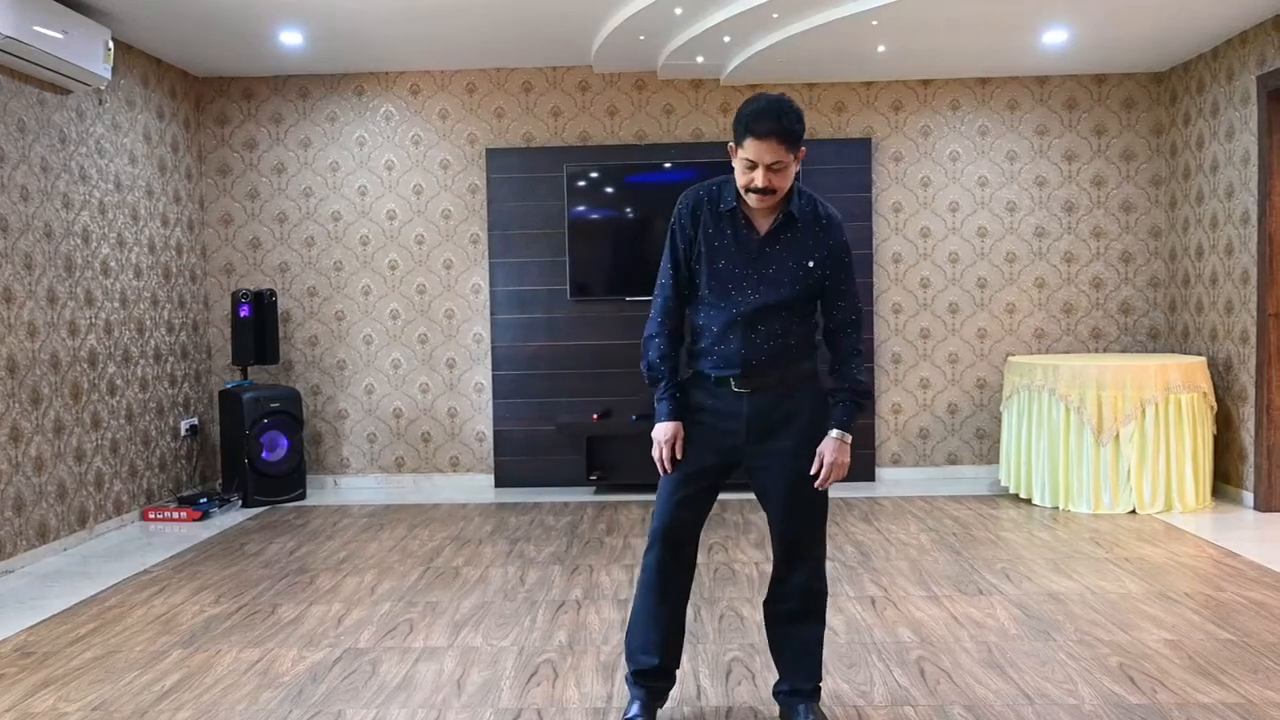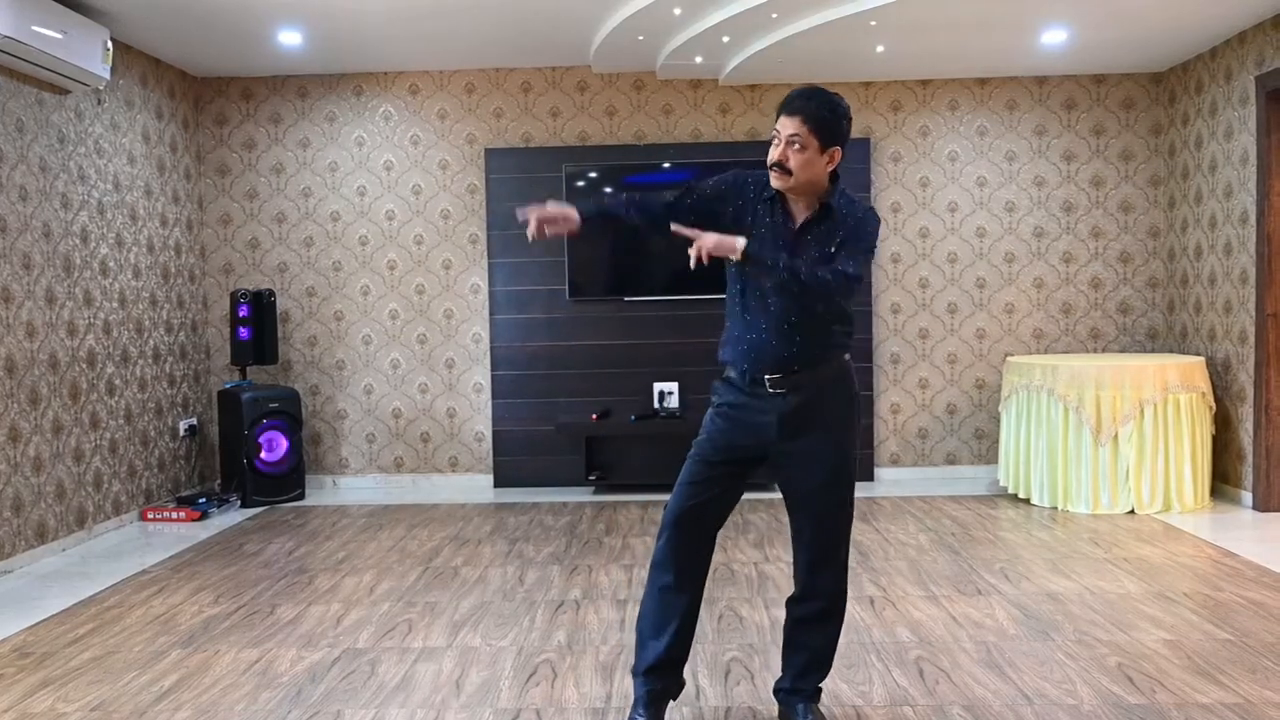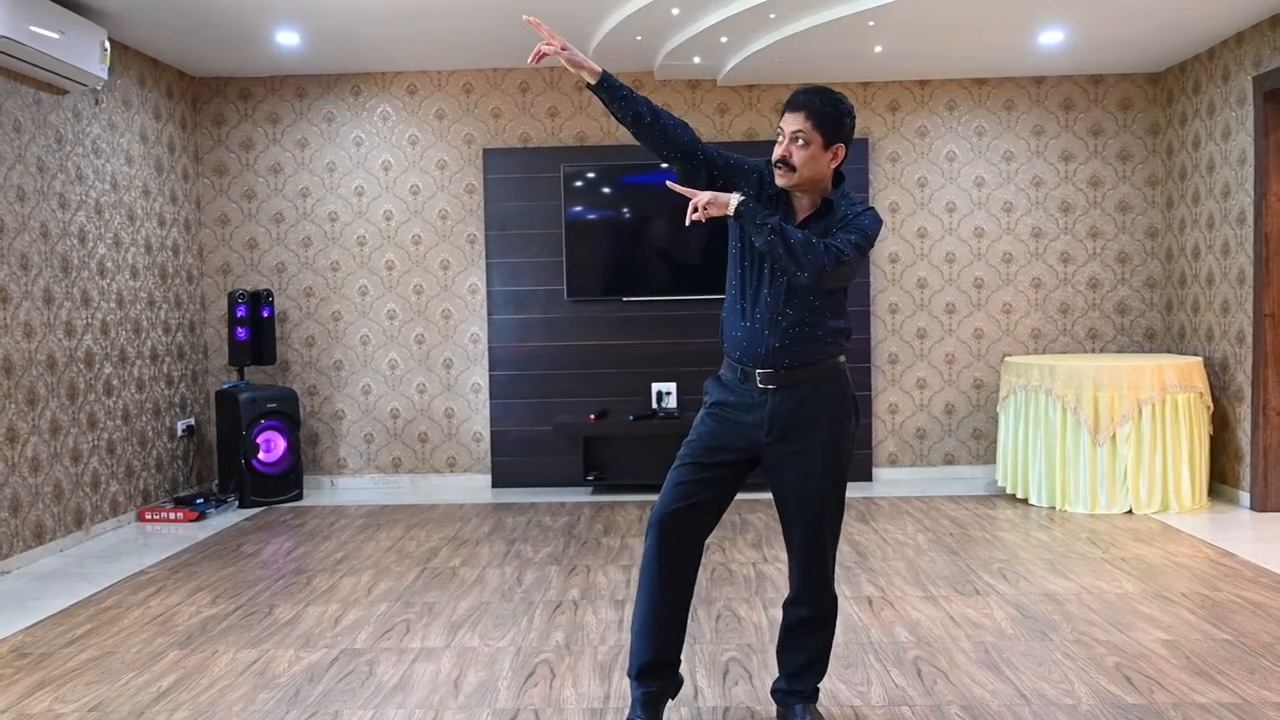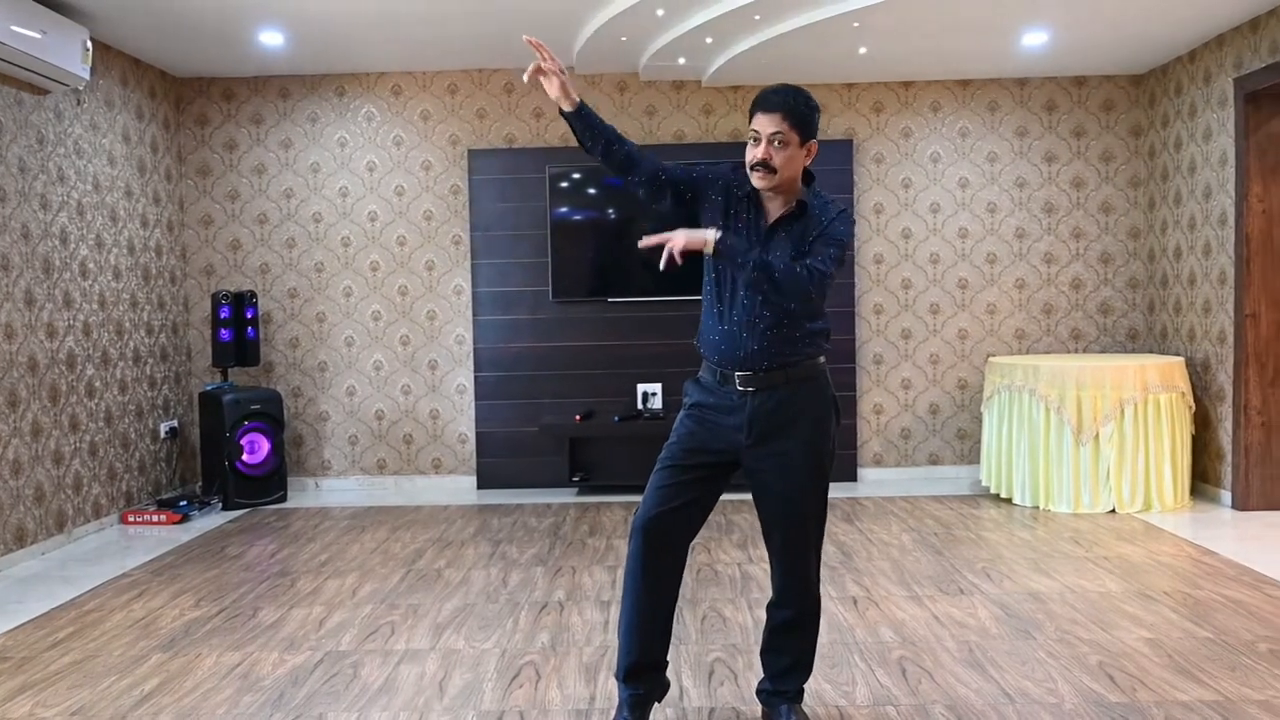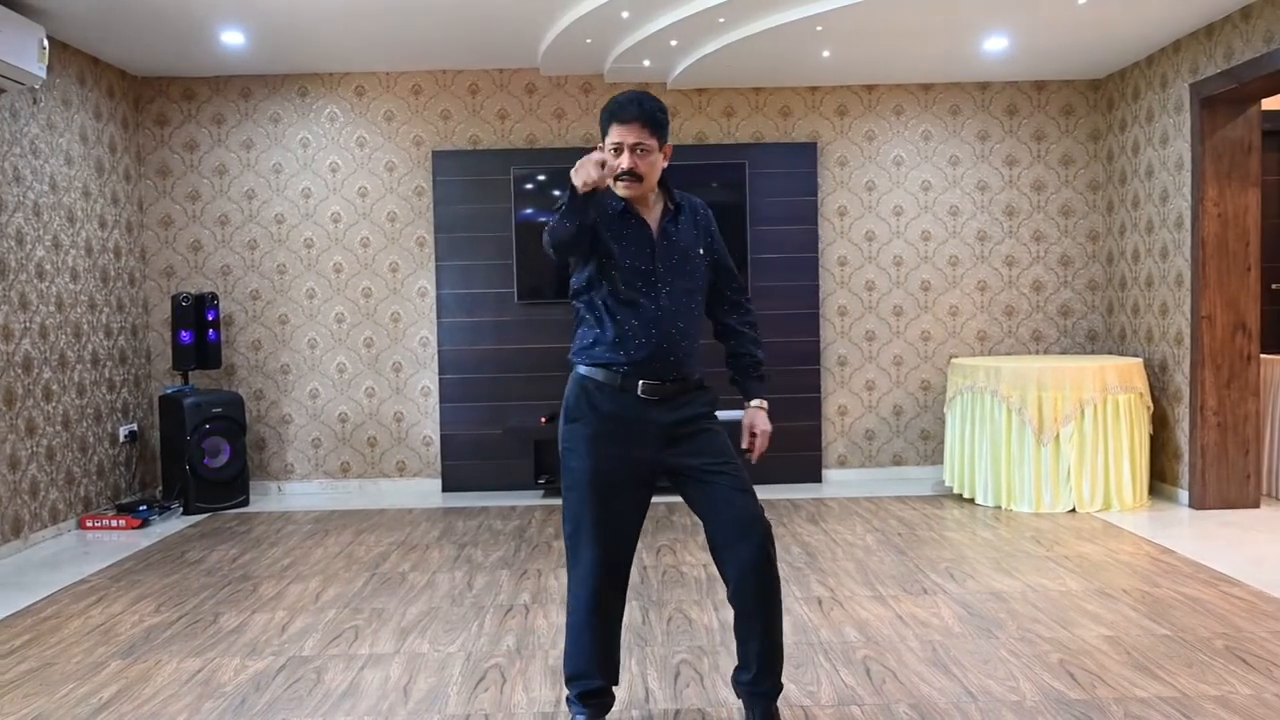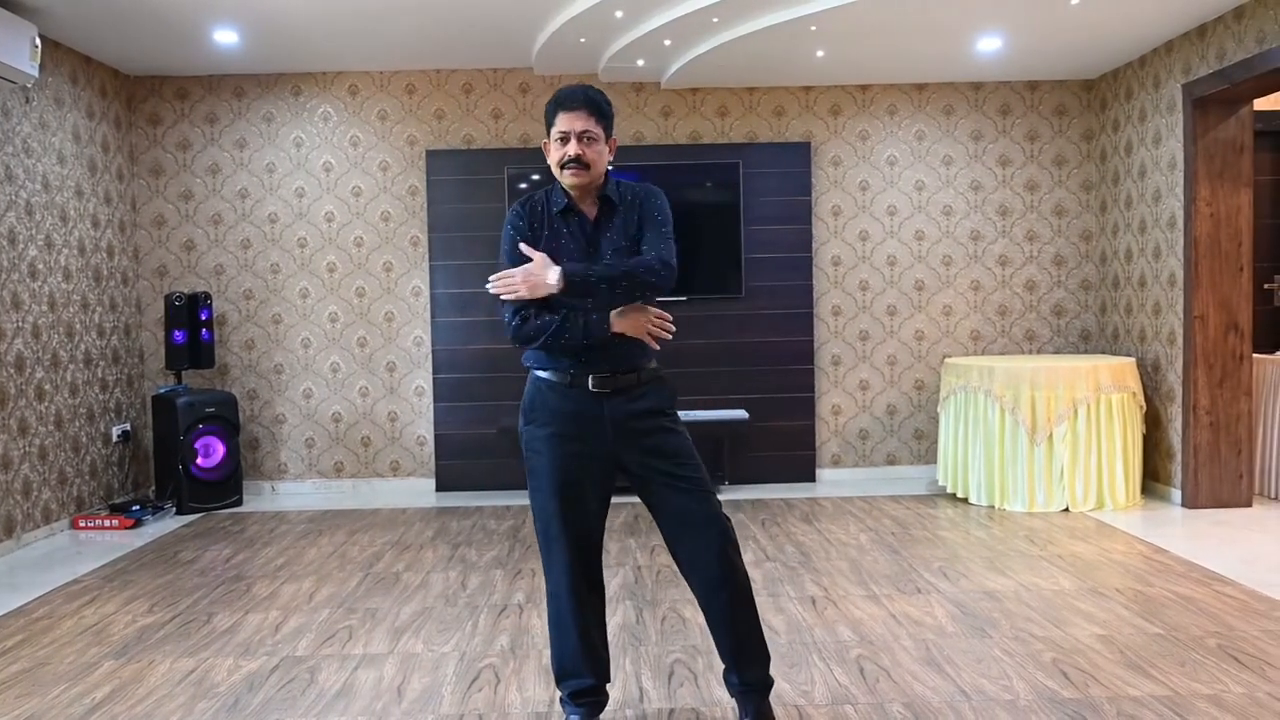
dt=0.7s
person 1, frame 1
left shoulder: (822, 226)
right shoulder: (696, 210)
left elbow: (844, 330)
right elbow: (667, 311)
left wrist: (840, 426)
right wrist: (667, 407)
left hip: (790, 401)
right hip: (707, 398)
left knee: (800, 550)
right knee: (669, 537)
person 1, frame 2
left shoulder: (856, 221)
right shoulder: (743, 194)
left elbow: (833, 282)
right elbow: (658, 207)
left wrist: (743, 248)
right wrist: (581, 216)
left hip: (818, 402)
right hip: (741, 396)
left knee: (822, 553)
right knee: (683, 527)
person 1, frame 3
left shoulder: (858, 221)
right shoulder: (751, 182)
left elbow: (813, 264)
right elbow: (671, 137)
left wrist: (739, 209)
right wrist: (592, 73)
left hip: (811, 402)
right hip: (735, 392)
left knee: (812, 554)
right knee: (672, 524)
person 1, frame 4
left shoulder: (831, 223)
right shoulder: (720, 189)
left elbow: (804, 287)
right elbow: (635, 168)
left wrist: (715, 241)
right wrist: (571, 105)
left hip: (793, 404)
right hip: (713, 395)
left knee: (794, 554)
right knee: (655, 529)
person 1, frame 5
left shoulder: (696, 218)
right shoulder: (591, 213)
left elbow: (731, 309)
right elbow: (559, 244)
left wrist: (755, 396)
right wrist: (580, 193)
left hip: (684, 406)
right hip: (603, 407)
left knee: (749, 540)
right knee: (597, 559)
person 1, frame 6
left shoulder: (646, 203)
right shoulder: (527, 218)
left elbow: (656, 273)
right elbow: (521, 323)
left wrist: (563, 280)
right wrist: (611, 320)
left hip: (640, 400)
right hip: (559, 406)
left knee: (707, 538)
right knee: (569, 557)
